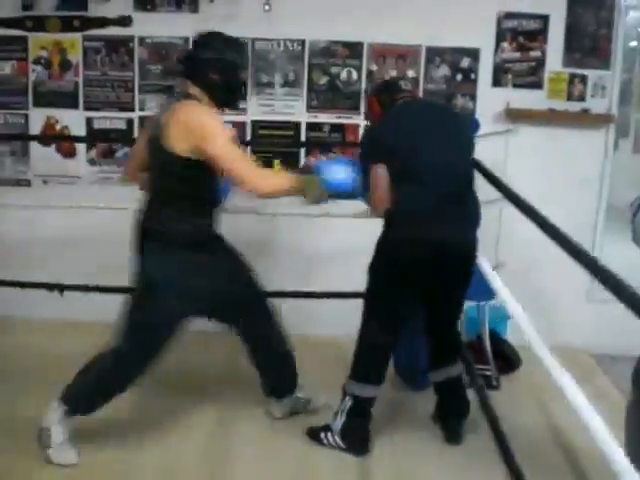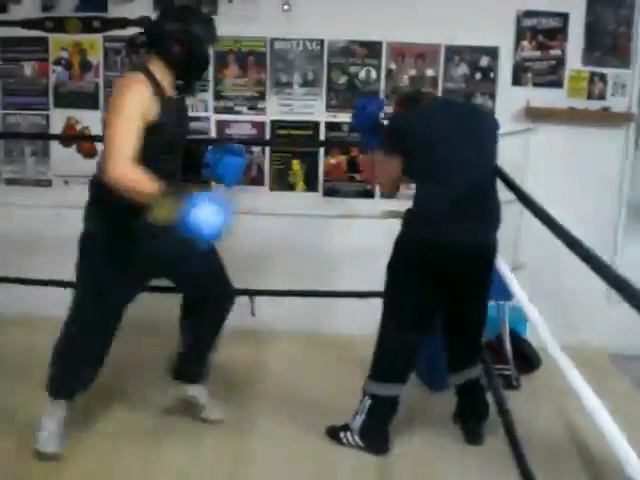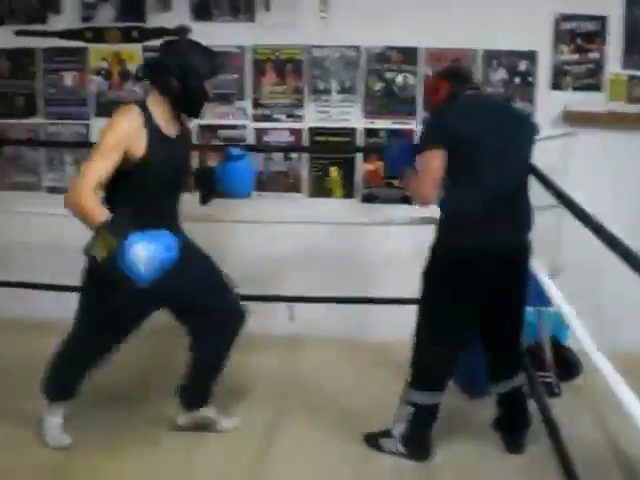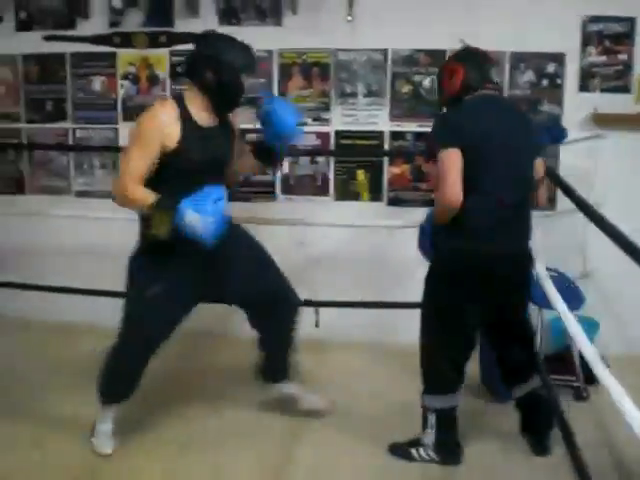
dt=0.2s
person 1, frame 1
left shoulder: (176, 114)
right shoulder: (200, 118)
left elbow: (134, 168)
right elbow: (253, 179)
right wrist: (310, 181)
left hip: (202, 248)
right hip: (169, 256)
left knee: (257, 316)
right knee: (137, 352)
left ankle: (286, 395)
right ankle: (59, 418)
person 1, frame 2
left shoulder: (172, 91)
right shoulder: (136, 90)
right elbow: (116, 169)
right wrist: (173, 199)
left hip: (162, 224)
right hip: (124, 225)
left knee: (214, 292)
right knee: (92, 322)
left ankle: (189, 383)
right ankle: (55, 408)
person 1, frame 3
left shoulder: (180, 124)
right shoulder: (128, 126)
right elbow: (79, 194)
left wrist: (209, 178)
right wrist: (113, 236)
left hip: (166, 245)
right hip: (123, 255)
left knee: (226, 315)
right knee: (90, 340)
left ankle: (195, 406)
right ankle: (54, 408)
person 1, frame 4
left shoulder: (223, 119)
right shoulder: (164, 117)
left elbow: (242, 167)
right elbow: (124, 187)
left wrist: (268, 150)
right wrist: (165, 212)
left hip: (217, 236)
right hip: (167, 249)
left knee: (278, 302)
right knee: (138, 338)
left ankle: (279, 385)
right ankle: (108, 413)
person 2, frame 1
left shoulder: (382, 129)
right shoulder: (458, 120)
left elbow: (381, 205)
left hip: (409, 240)
right hip: (461, 240)
left knee: (380, 332)
right knee: (443, 327)
left ankle: (351, 429)
right ankle: (453, 417)
person 2, frame 2
left shoulder: (405, 122)
right shoulder: (483, 118)
left elbow: (387, 186)
left wrist: (375, 144)
left hip: (429, 239)
right hip: (480, 240)
left knee: (400, 333)
right knee: (466, 331)
left ankle: (370, 430)
right ankle: (473, 419)
person 2, frame 3
left shoulder: (444, 120)
right shoulder: (517, 119)
left elbow: (425, 193)
left wrist: (406, 173)
left hip: (463, 245)
right hip: (513, 245)
left knee: (438, 340)
right knee: (504, 337)
left ankle: (411, 436)
right ankle: (515, 427)
person 2, frame 4
left shoulder: (454, 120)
right shoulder: (523, 121)
left elbow: (452, 198)
right elbow: (536, 182)
left wrist: (434, 222)
left hip: (463, 252)
right hip: (514, 251)
left knee: (443, 343)
right knee: (515, 340)
left ankle: (440, 441)
right ankle: (539, 429)
